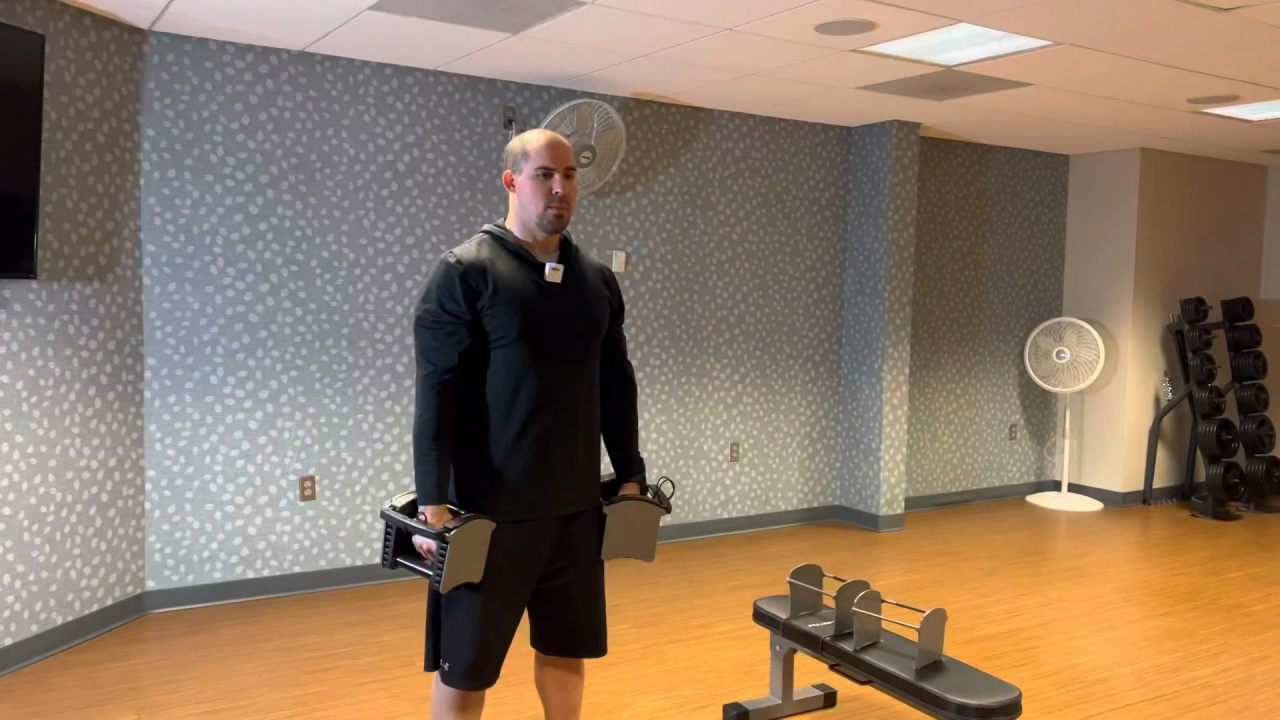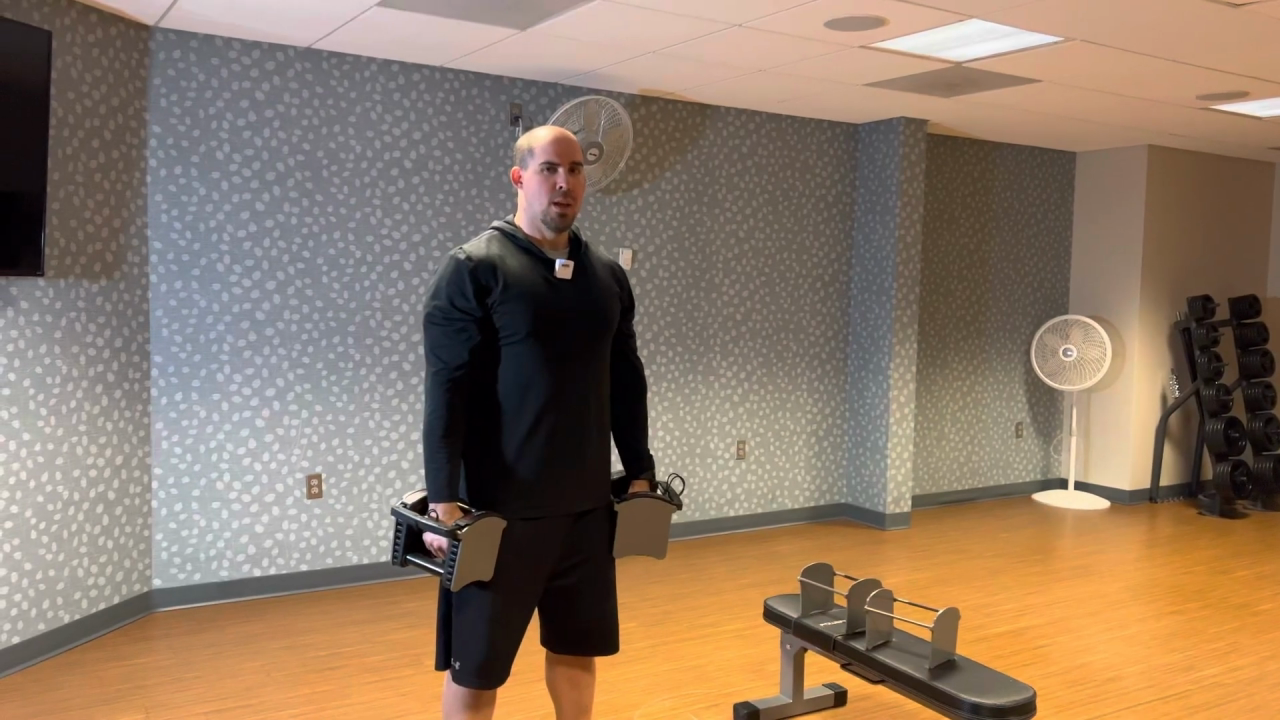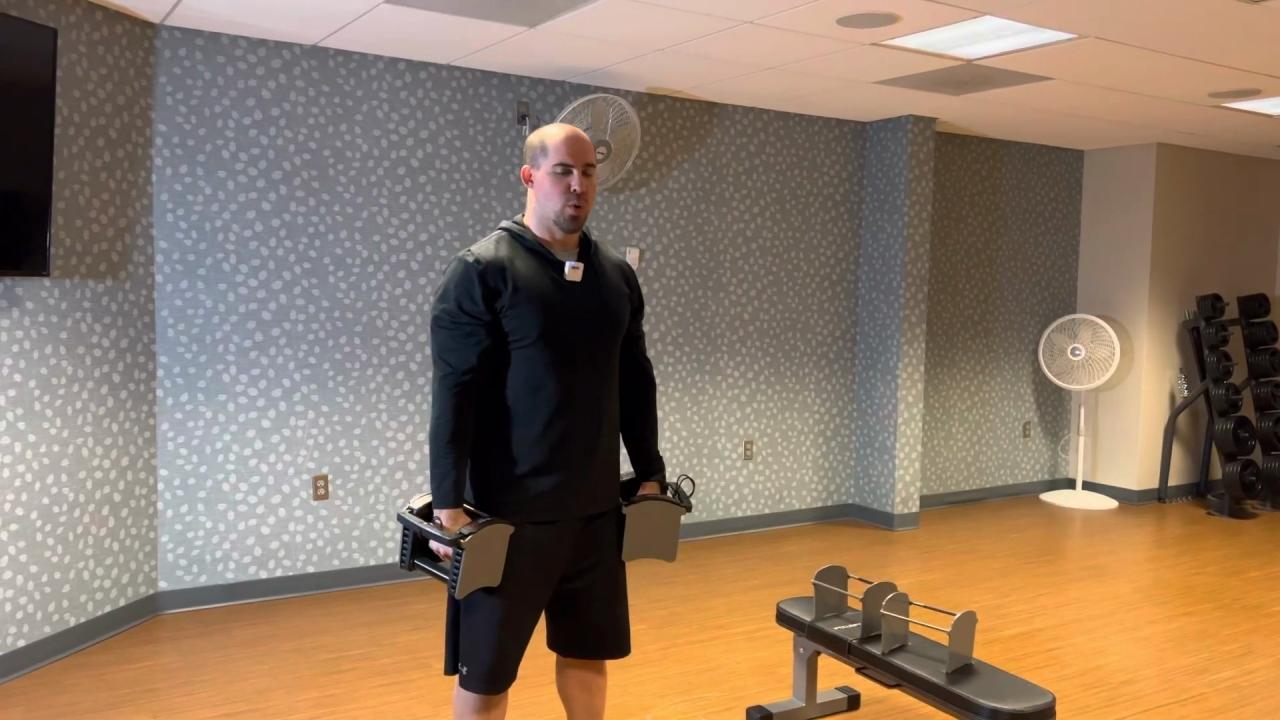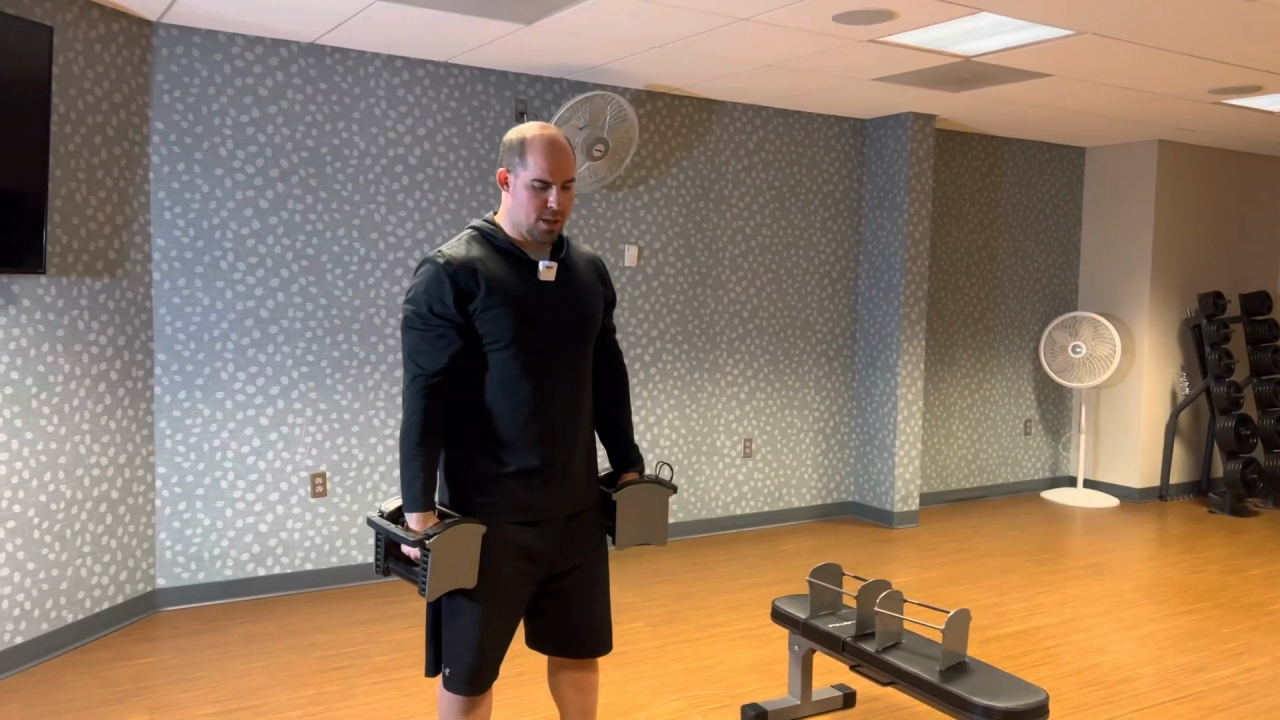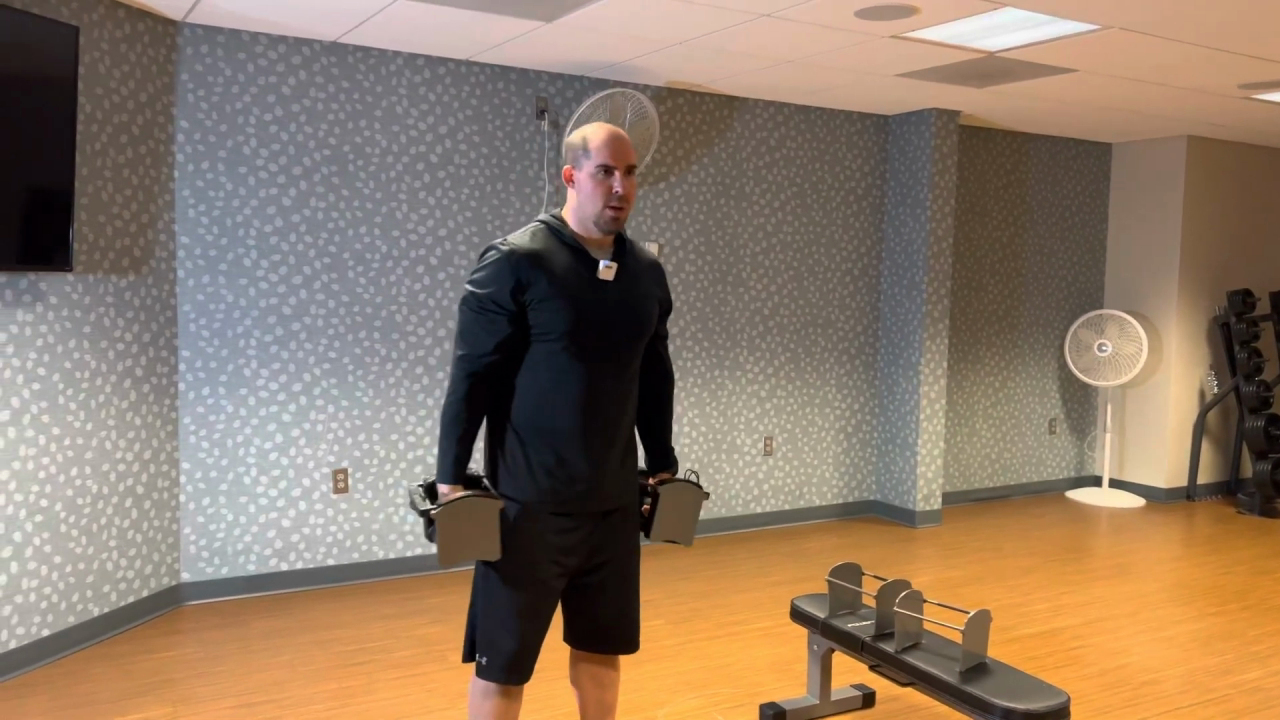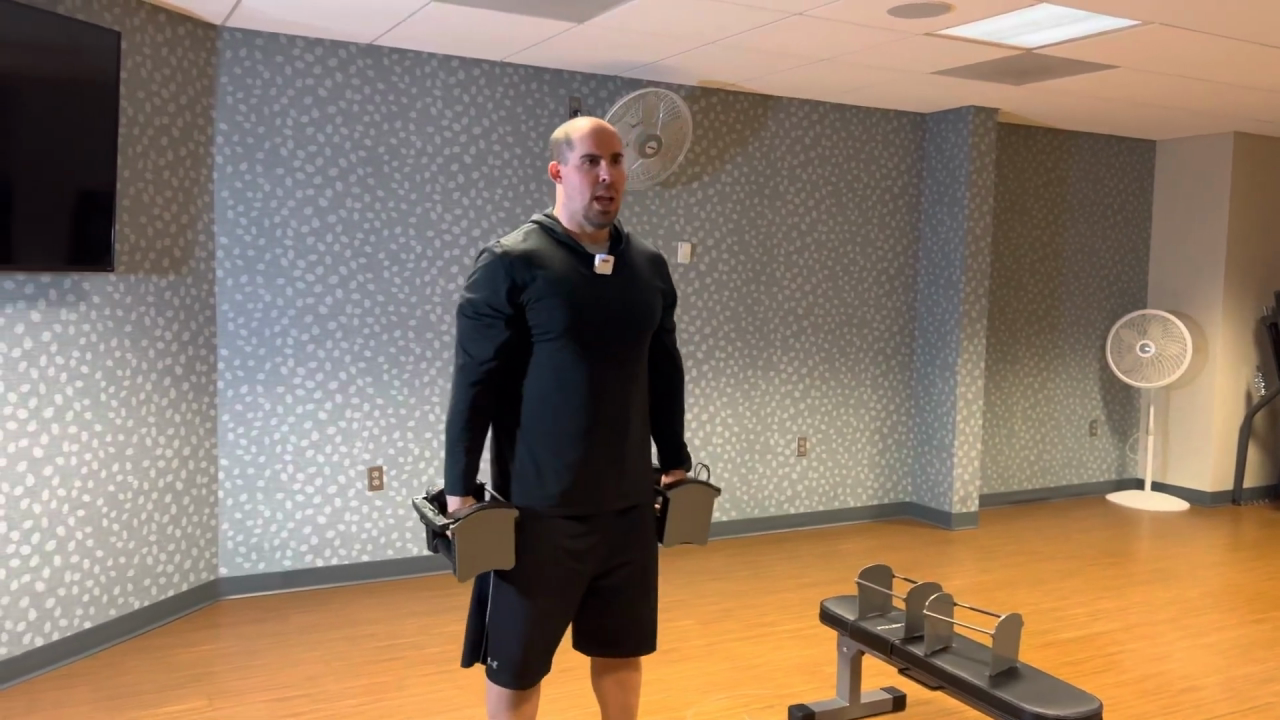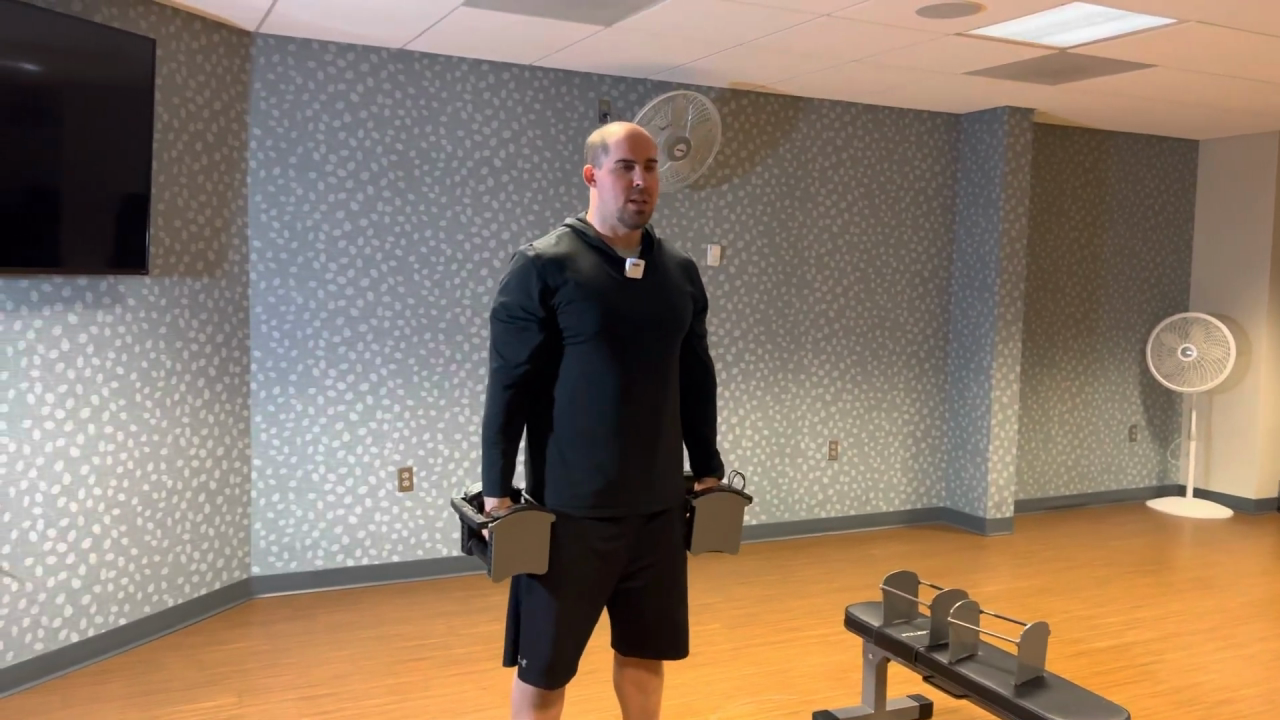
dt=0.7s
person 1, frame 1
left shoulder: (597, 280)
right shoulder: (464, 272)
left elbow: (616, 385)
right elbow: (437, 393)
left wrist: (631, 476)
right wrist: (432, 503)
left hip: (577, 508)
right hip: (488, 511)
left knee: (566, 649)
right knee: (465, 666)
person 1, frame 2
left shoulder: (607, 275)
right shoulder: (473, 269)
left elbow: (626, 381)
right elbow: (447, 390)
left wrist: (640, 472)
right wrist: (444, 499)
left hip: (587, 505)
right hip: (499, 509)
left knee: (577, 648)
right knee: (476, 665)
person 1, frame 3
left shoulder: (617, 276)
right shoulder: (481, 272)
left elbow: (635, 383)
right elbow: (453, 395)
left wrist: (650, 475)
right wrist: (448, 505)
left hip: (596, 509)
right hip: (508, 513)
left knee: (588, 652)
right knee: (487, 668)
person 1, frame 4
left shoulder: (589, 271)
right shoulder: (452, 272)
left elbow: (608, 378)
right elbow: (425, 398)
left wrist: (628, 465)
right wrist: (418, 507)
left hip: (576, 506)
right hip: (487, 514)
left knee: (580, 650)
right knee: (469, 668)
person 1, frame 5
left shoulder: (646, 273)
right shoulder: (514, 263)
right elbow: (471, 375)
left wrist: (662, 463)
right wrist: (452, 475)
left hip: (613, 498)
right hip: (529, 499)
left knee: (602, 644)
right knee: (503, 657)
person 1, frame 6
left shoulder: (649, 267)
right shoulder: (510, 263)
left elbow: (665, 372)
right elbow: (475, 384)
left wrist: (676, 461)
right wrist: (460, 488)
left hip: (628, 500)
right hip: (539, 505)
left knee: (623, 647)
right knee: (517, 661)
person 1, frame 7
left shoulder: (680, 273)
right shoulder: (542, 266)
left elbow: (697, 379)
right elbow: (509, 385)
left wrist: (707, 469)
right wrist: (497, 489)
left hip: (658, 503)
right hip: (568, 506)
left knee: (646, 648)
right knee: (544, 660)
